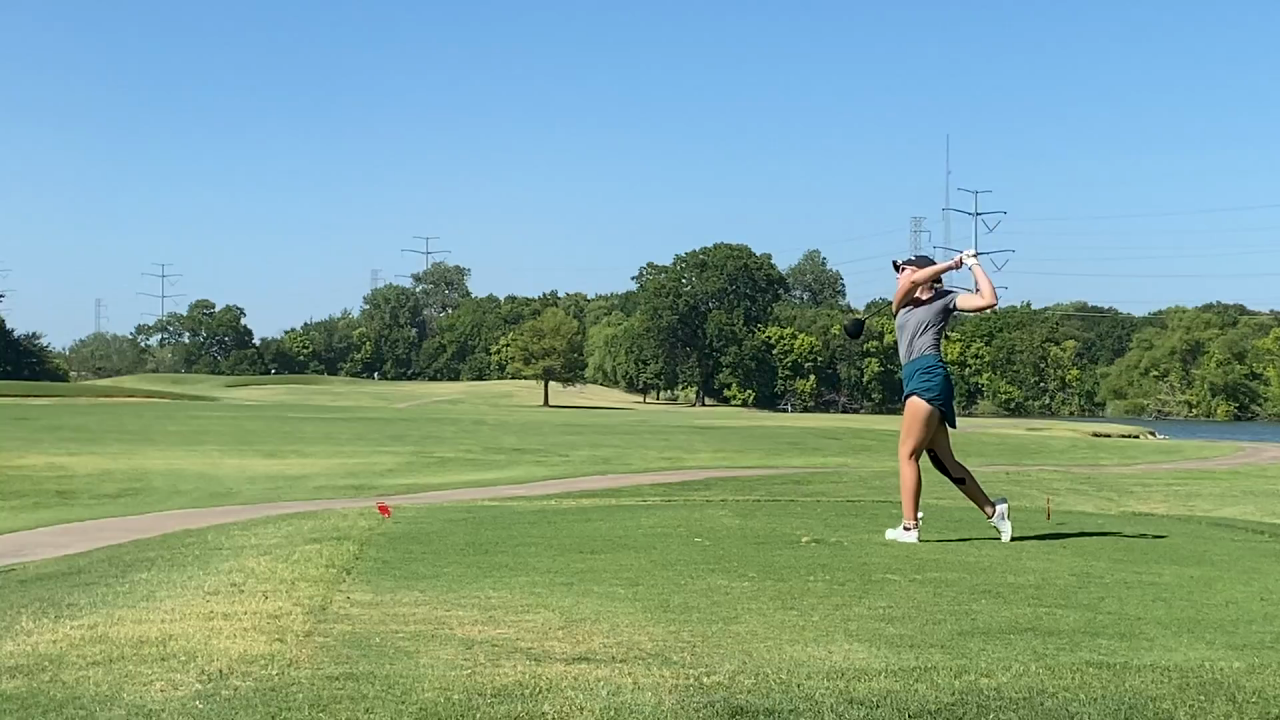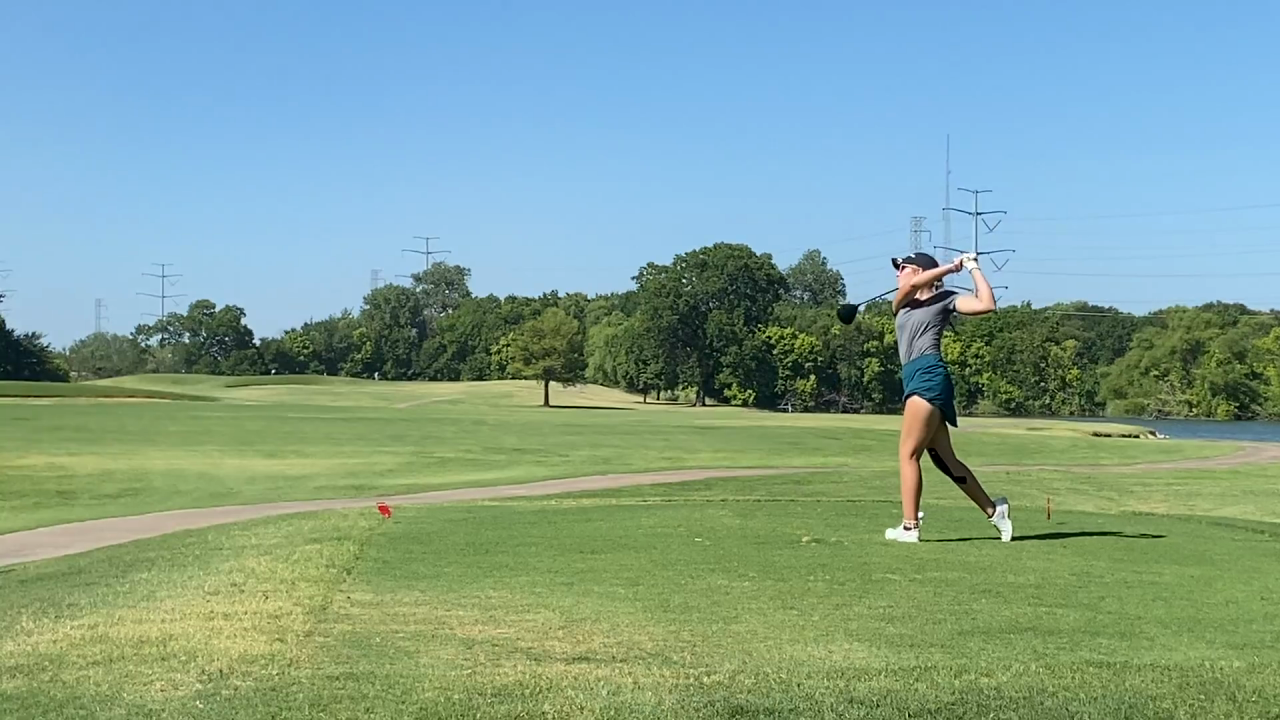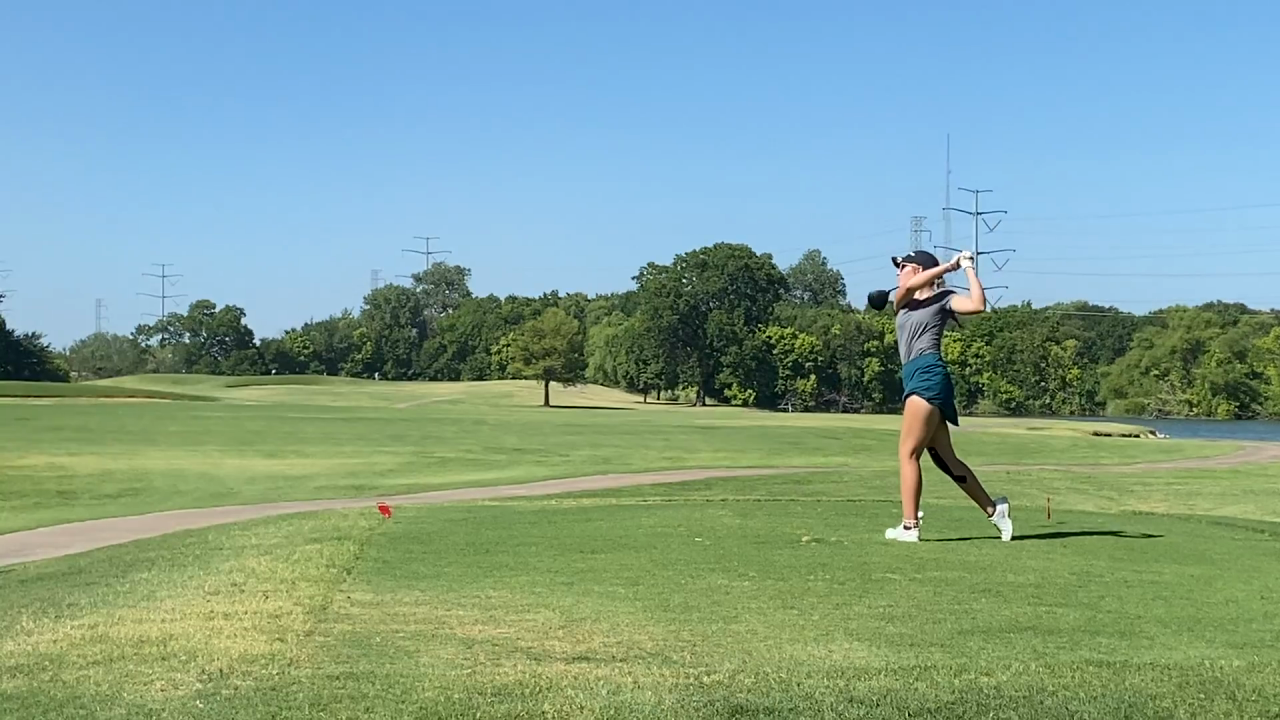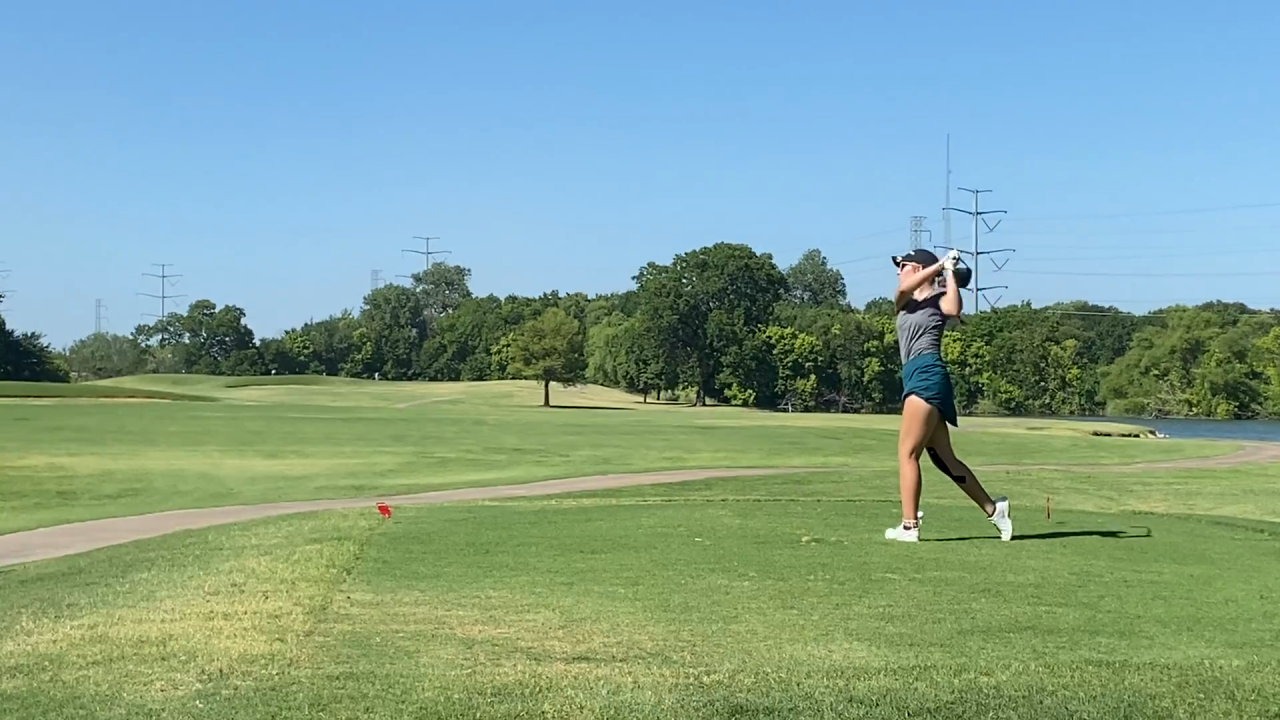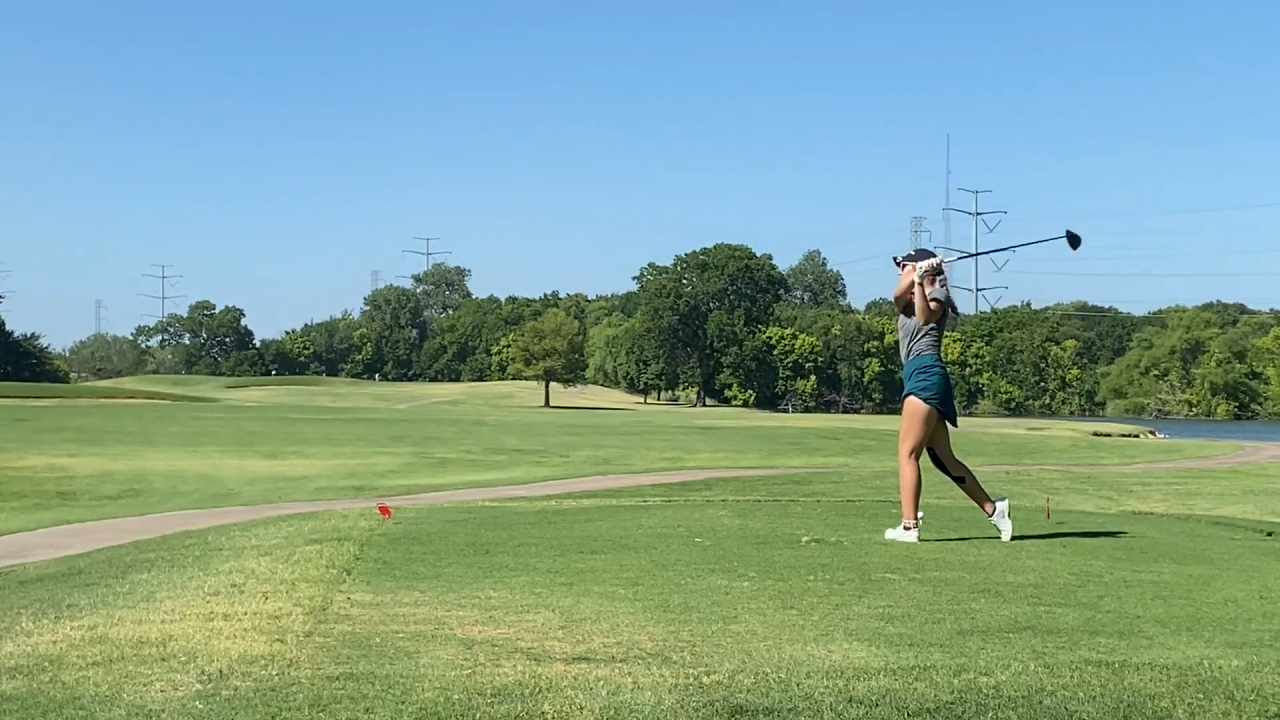
dt=0.1s
person 1, frame 1
left shoulder: (944, 298)
right shoulder: (901, 303)
left elbow: (989, 300)
right elbow: (913, 282)
left wrist: (974, 265)
right wrist: (953, 263)
left hip: (928, 377)
right hip: (915, 380)
left knee: (907, 454)
right knee: (943, 460)
left ankle: (909, 527)
right ankle: (993, 511)
person 1, frame 2
left shoulder: (945, 298)
right shoulder: (901, 303)
left elbow: (987, 304)
right elbow: (912, 284)
left wrist: (973, 268)
right wrist: (953, 266)
left hip: (929, 376)
right hip: (915, 379)
left knee: (908, 453)
right knee: (944, 459)
left ankle: (909, 526)
right ankle: (993, 510)
person 1, frame 3
left shoulder: (943, 297)
right shoulder: (902, 300)
left elbow: (978, 306)
right elbow: (908, 288)
left wrist: (968, 267)
right wrist: (944, 266)
left hip: (928, 376)
right hip: (916, 378)
left knee: (908, 453)
right knee: (944, 458)
left ankle: (909, 526)
right ankle: (994, 509)
person 1, frame 4
left shoulder: (941, 296)
right shoulder: (904, 300)
left elbow: (954, 309)
right elbow: (904, 289)
left wrist: (950, 270)
right wrist: (938, 265)
left hip: (927, 375)
right hip: (916, 378)
left knee: (907, 453)
right knee: (943, 457)
left ankle: (909, 526)
right ankle: (994, 509)
person 1, frame 5
left shoulder: (938, 296)
right shoulder: (910, 294)
left elbow: (921, 318)
right elbow: (902, 302)
left wrist: (921, 280)
right wrist: (907, 286)
left hip: (926, 377)
right hip: (919, 378)
left knee: (907, 453)
right knee: (943, 457)
left ankle: (909, 526)
right ankle: (994, 509)
